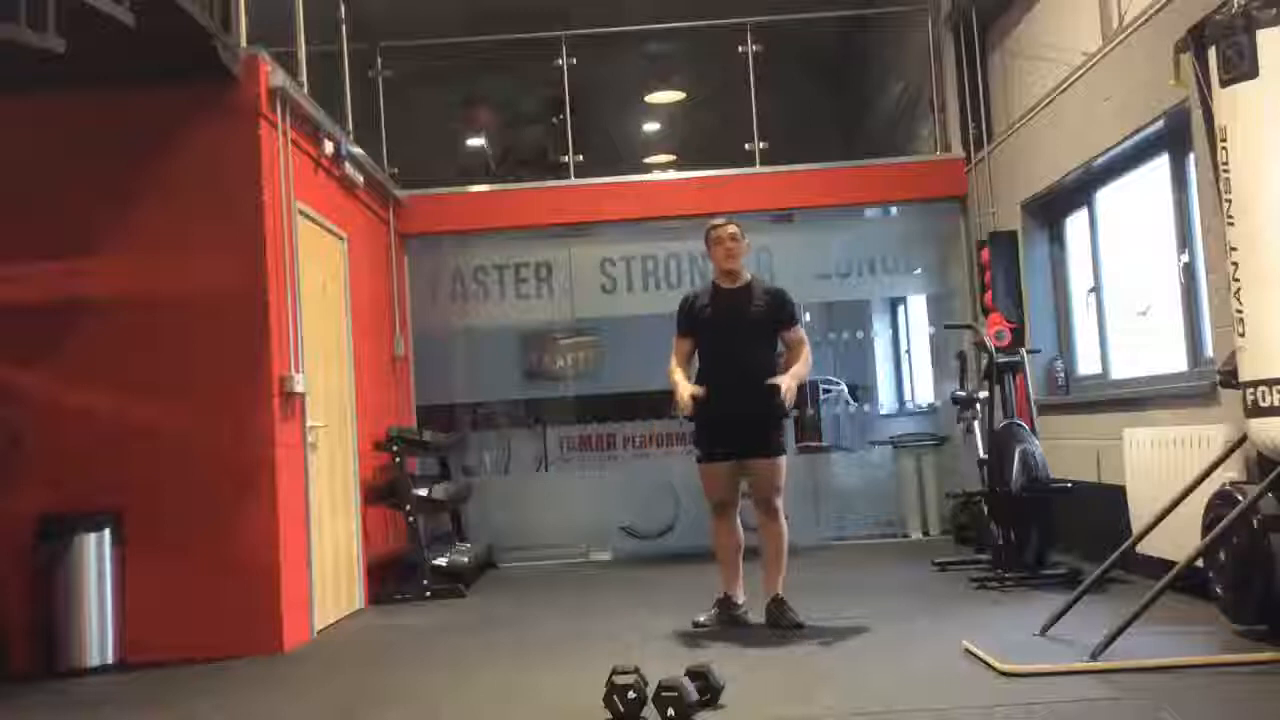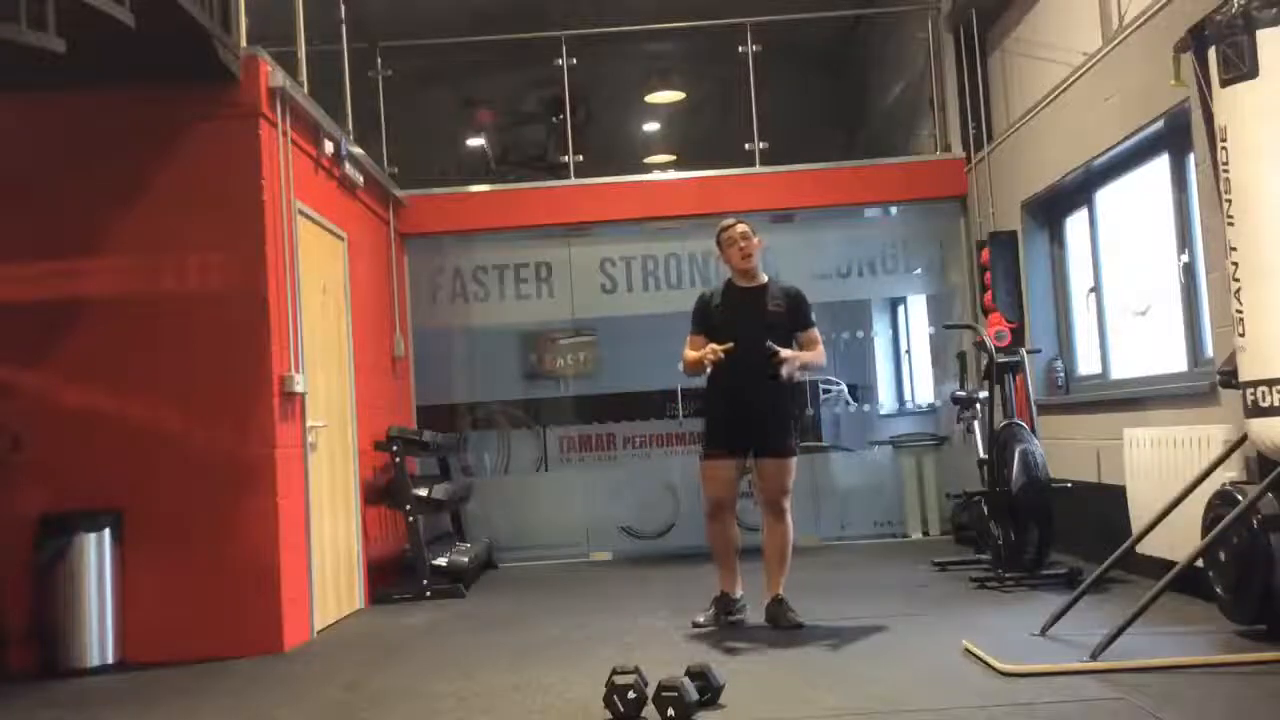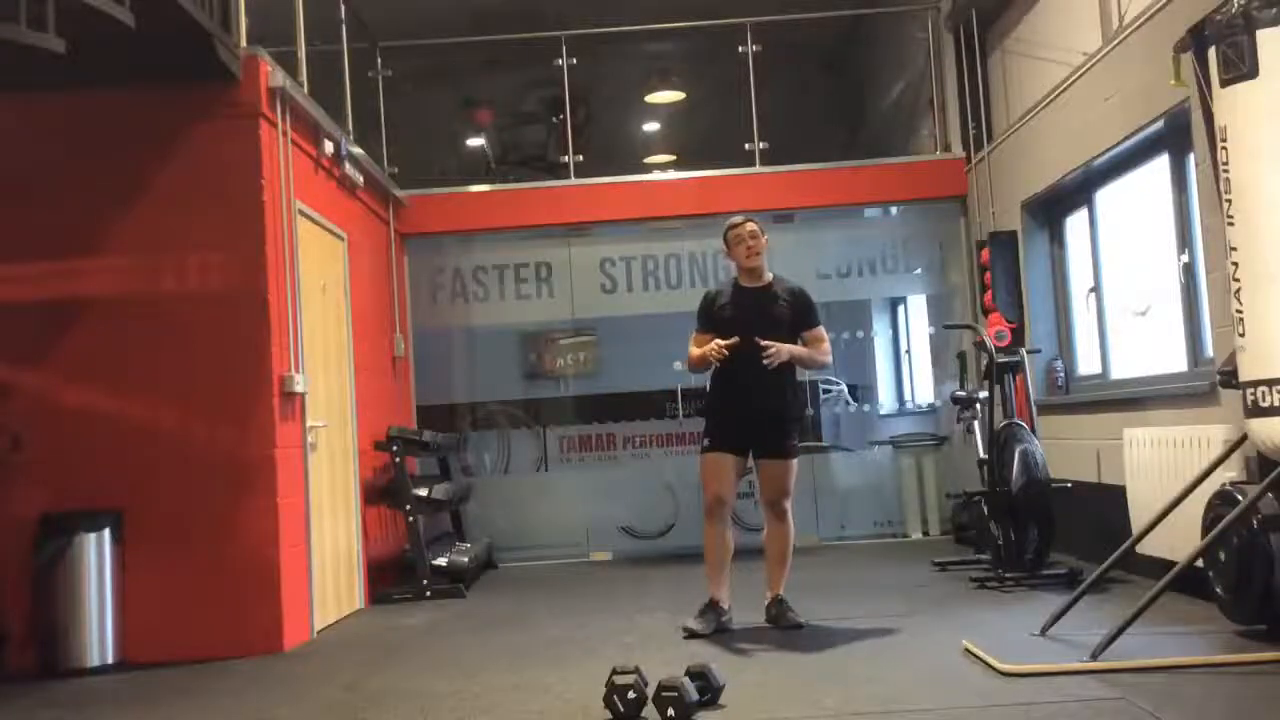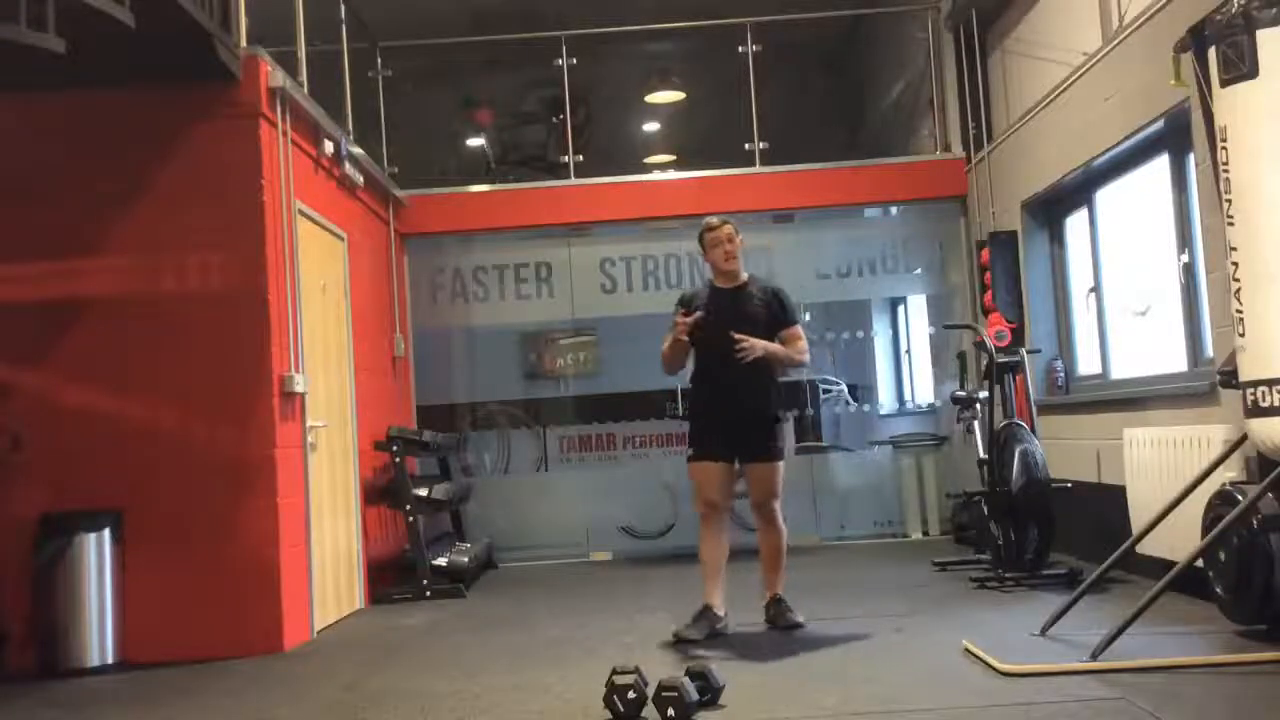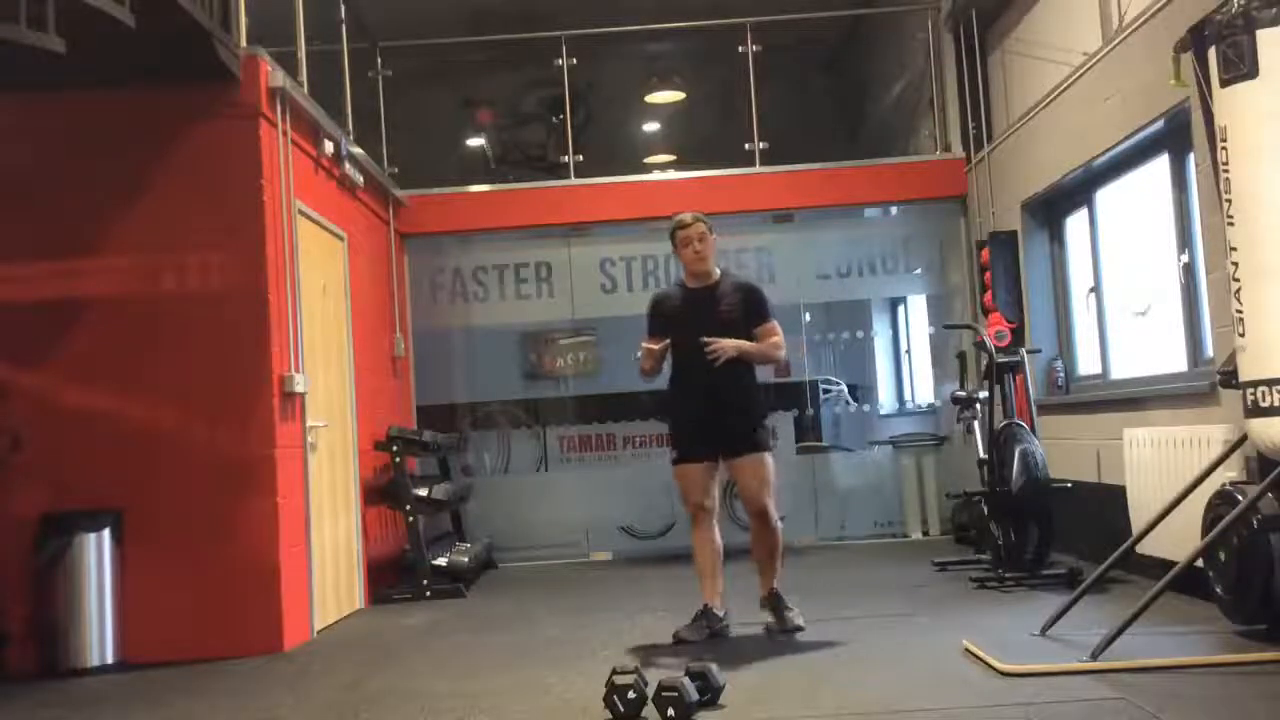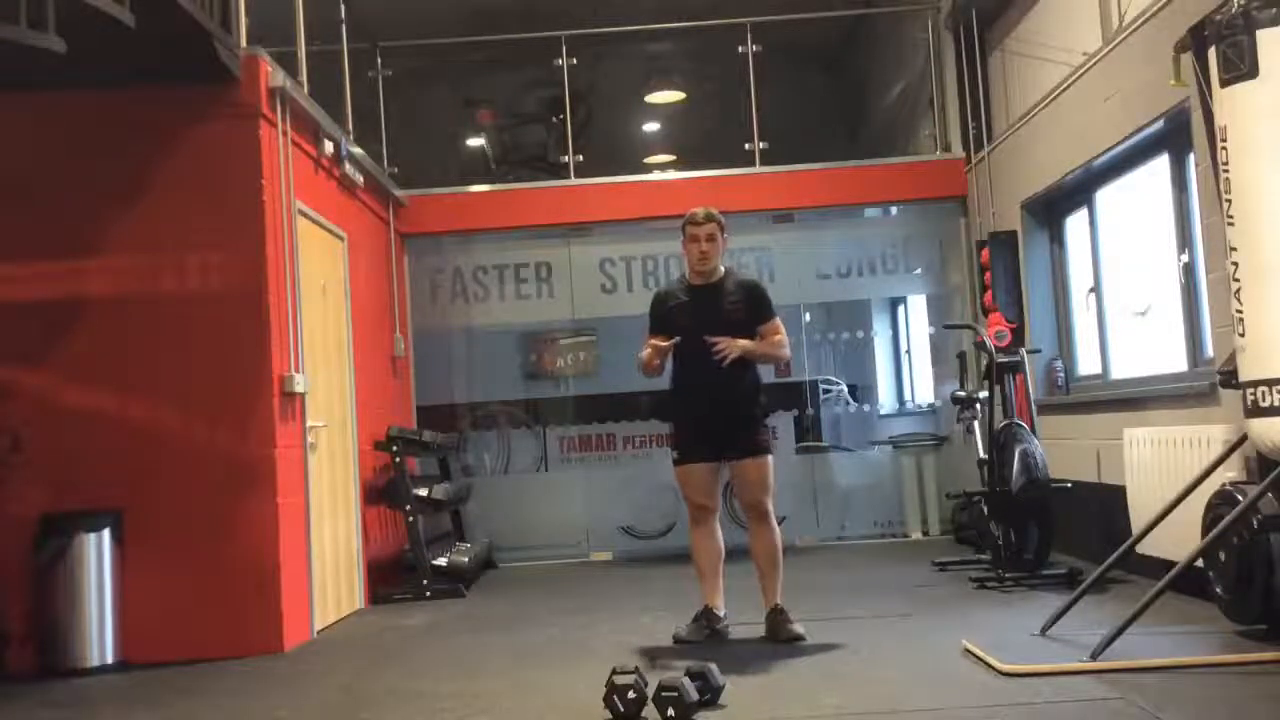
dt=0.4s
person 1, frame 1
left shoulder: (773, 297)
right shoulder: (694, 303)
left elbow: (800, 348)
right elbow: (679, 357)
left wrist: (792, 375)
right wrist: (682, 384)
left hip: (763, 418)
right hip: (714, 421)
left knee: (770, 506)
right knee: (722, 509)
left ankle: (775, 599)
right ankle: (731, 600)
person 1, frame 2
left shoulder: (789, 297)
right shoulder: (709, 302)
left elbow: (818, 353)
right elbow: (689, 361)
left wrist: (798, 358)
right wrist: (704, 356)
left hip: (774, 417)
right hip: (723, 418)
left knee: (777, 506)
right knee: (717, 508)
left ankle: (775, 599)
right ankle: (729, 596)
person 1, frame 3
left shoulder: (794, 296)
right shoulder: (715, 299)
left elbow: (824, 353)
right elbow: (693, 359)
left wrist: (791, 350)
right wrist: (708, 352)
left hip: (778, 416)
right hip: (725, 417)
left knee: (778, 506)
right knee: (715, 505)
left ankle: (776, 599)
right ankle: (717, 603)
person 1, frame 4
left shoulder: (770, 296)
right shoulder: (691, 302)
left elbow: (801, 353)
right elbow: (670, 366)
left wrist: (767, 347)
right wrist: (677, 338)
left hip: (760, 417)
right hip: (709, 420)
left knee: (768, 508)
right knee: (710, 511)
left ankle: (774, 599)
right ankle: (713, 609)
person 1, frame 5
left shoulder: (744, 292)
right shoulder: (664, 303)
left elbow: (777, 349)
right elbow: (651, 371)
left wrist: (739, 346)
right wrist: (647, 361)
left hip: (743, 416)
right hip: (689, 422)
left knee: (762, 508)
right knee: (701, 512)
left ankle: (772, 593)
right ankle: (713, 611)
person 1, frame 6
left shoulder: (748, 290)
right shoulder: (666, 299)
left elbow: (781, 347)
right elbow: (652, 364)
left wrist: (745, 346)
right wrist: (651, 357)
left hip: (745, 416)
right hip: (692, 421)
left knee: (760, 510)
right knee: (701, 512)
left ankle: (775, 610)
right ankle: (713, 612)
